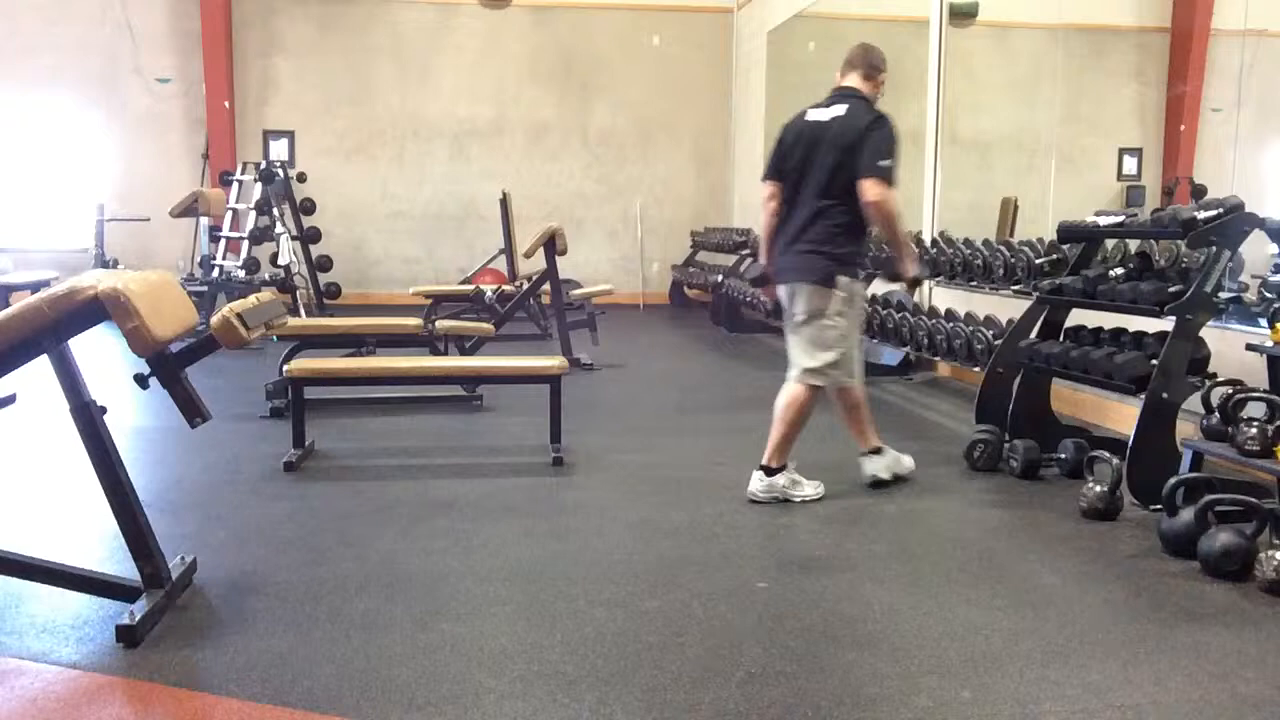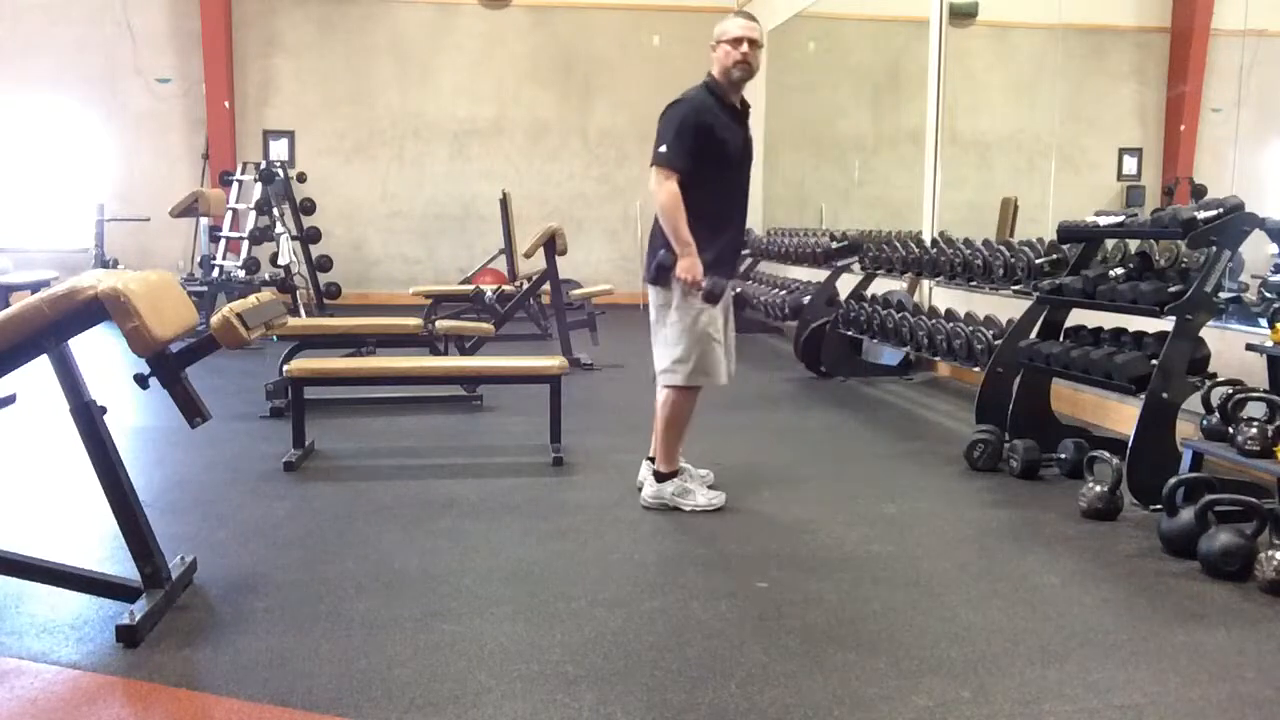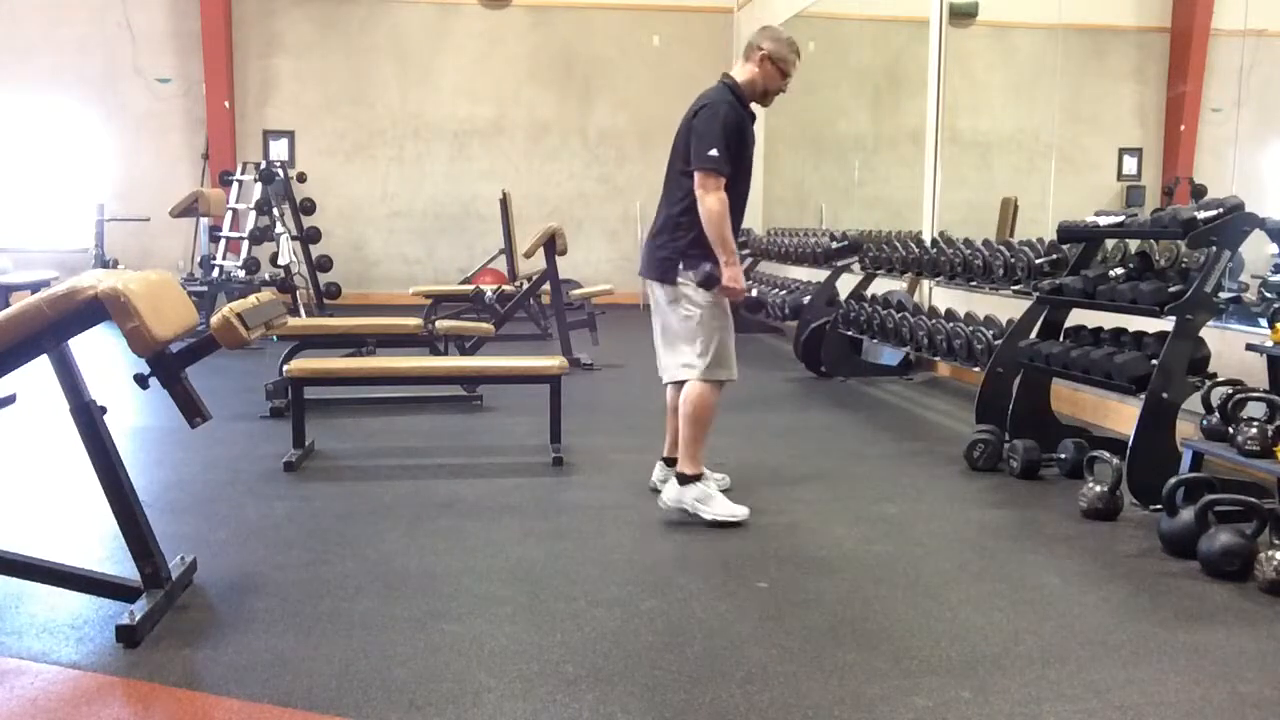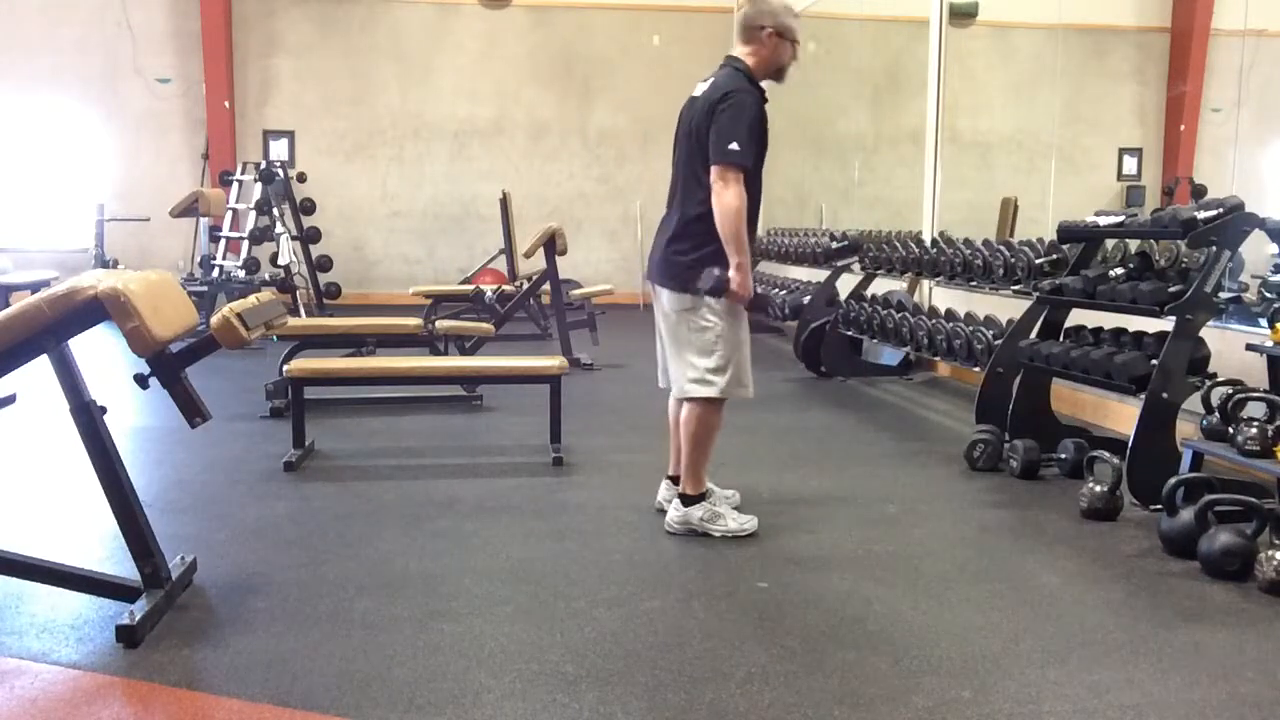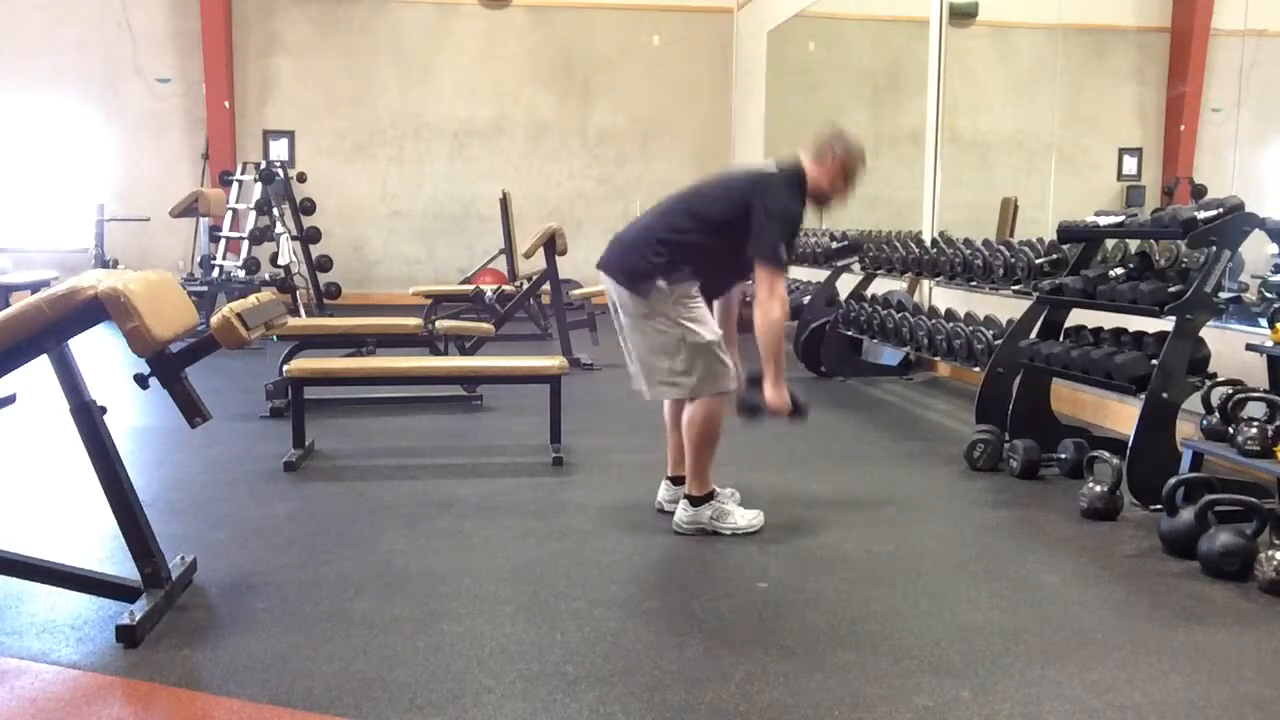
dt=1s
person 1, frame 1
left shoulder: (799, 122)
right shoulder: (873, 123)
left elbow: (771, 198)
right elbow: (874, 197)
left wrist: (767, 262)
right wrist: (905, 255)
left hip: (791, 263)
right hip: (830, 266)
left knee: (840, 367)
right knee: (812, 373)
left ankle: (875, 455)
right ankle: (771, 473)
person 1, frame 2
left shoulder: (739, 114)
right shoulder: (691, 109)
right elbow: (663, 184)
right wrist: (686, 254)
left hip: (715, 267)
right hip: (687, 268)
left knee: (686, 370)
right knee: (688, 373)
left ankle: (658, 461)
right ankle: (665, 480)
person 1, frame 3
left shoulder: (730, 109)
right shoulder: (719, 108)
right elbow: (708, 191)
left wrist: (722, 261)
right wrist: (730, 263)
left hip: (681, 258)
right hip: (688, 262)
left knee: (686, 367)
right knee: (704, 370)
left ankle: (673, 463)
right ankle: (688, 483)
person 1, frame 4
left shoulder: (712, 88)
right shoulder: (740, 96)
right elbow: (727, 185)
right wrist: (739, 265)
left hip: (675, 259)
right hip: (702, 268)
left knee: (687, 382)
right knee: (712, 386)
left ankle: (677, 483)
right ankle: (691, 502)
person 1, frame 5
left shoulder: (769, 185)
right shoulder: (781, 198)
left elbow: (726, 280)
right elbow: (770, 301)
left wrist: (726, 351)
right wrist: (774, 383)
left hip: (626, 267)
right hip: (649, 276)
left knee: (688, 378)
right knee: (708, 385)
left ankle: (677, 484)
right ankle: (698, 505)
